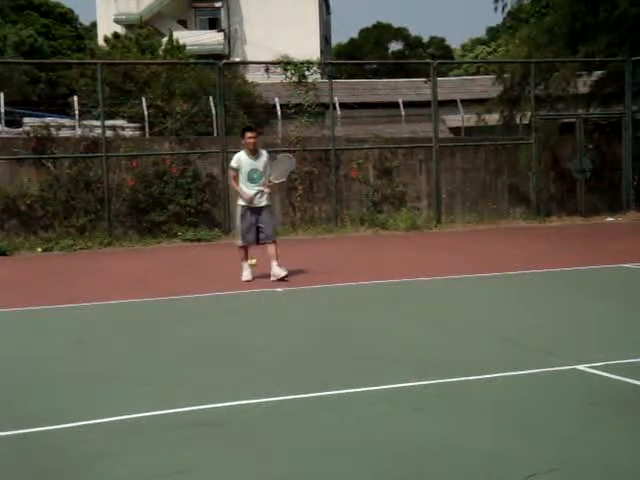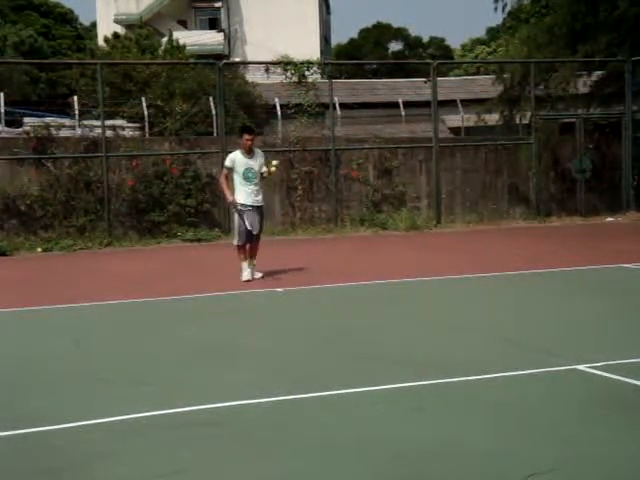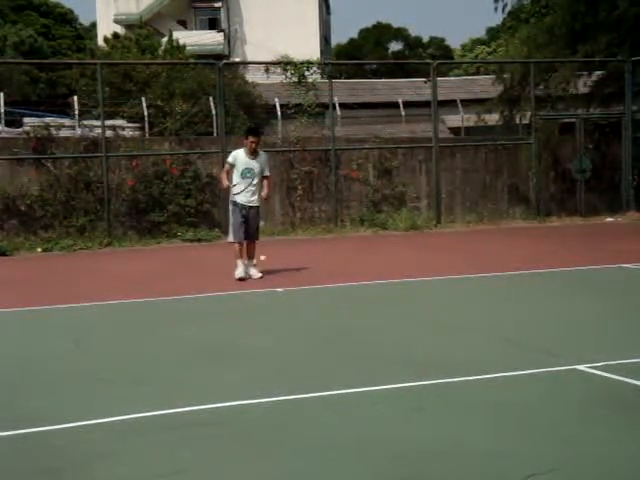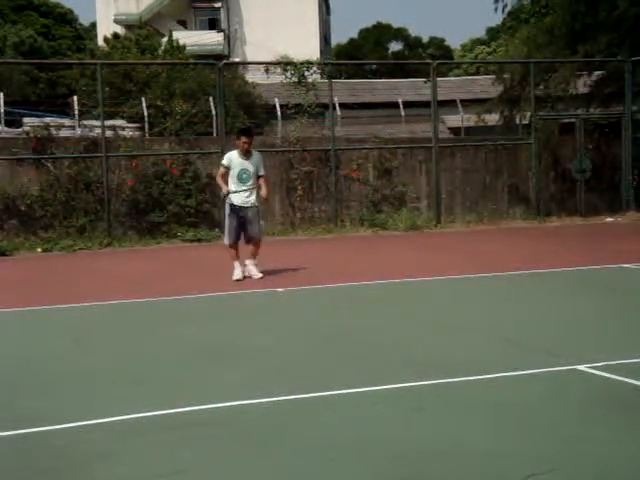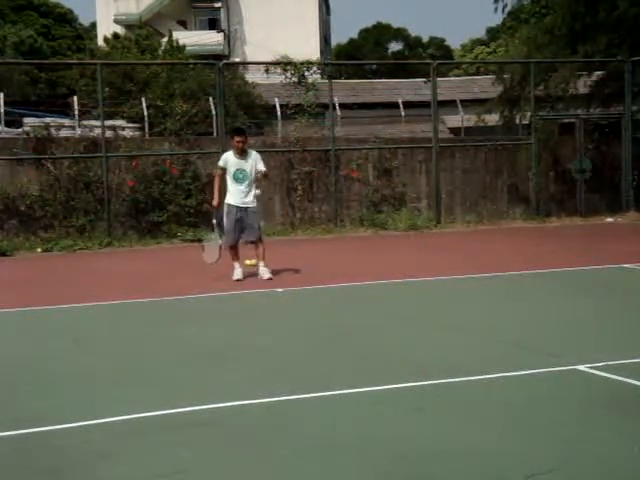
dt=0.4s
person 1, frame 1
left shoulder: (264, 155)
right shoulder: (238, 158)
right elbow: (232, 179)
left wrist: (269, 185)
right wrist: (243, 194)
left hip: (264, 203)
right hip: (245, 204)
left knee: (270, 236)
right knee: (244, 238)
left ankle: (275, 268)
right ankle: (246, 269)
person 1, frame 2
left shoulder: (259, 155)
right shoulder: (233, 157)
left elbow: (263, 174)
right elbow: (223, 177)
left wrist: (267, 173)
right wrist: (228, 194)
left hip: (258, 202)
right hip: (241, 203)
left knee: (255, 237)
right knee: (241, 238)
left ankle: (252, 265)
right ankle: (245, 268)
person 1, frame 3
left shoulder: (263, 157)
right shoulder: (236, 155)
left elbow: (266, 177)
right elbow: (224, 171)
left wrist: (265, 190)
right wrist: (225, 181)
left hip: (254, 203)
right hip: (237, 201)
left knee: (252, 237)
right knee: (237, 236)
left ankle: (251, 266)
right ankle: (240, 266)
person 1, frame 4
left shoulder: (257, 157)
right shoulder: (230, 156)
left elbow: (261, 176)
right elbow: (219, 176)
left wrist: (264, 189)
right wrist: (224, 187)
left hip: (252, 203)
right hip: (234, 203)
left knee: (255, 238)
right knee: (233, 239)
left ankle: (250, 265)
right ankle: (237, 267)
person 1, frame 5
left shoulder: (255, 156)
right shoulder: (226, 157)
left elbow: (264, 174)
right elbow: (218, 177)
left wrist: (263, 173)
right wrist: (216, 196)
left hip: (250, 203)
right hip: (232, 204)
left knee: (257, 237)
right knee: (232, 239)
left ankle: (262, 267)
right ankle: (237, 268)
